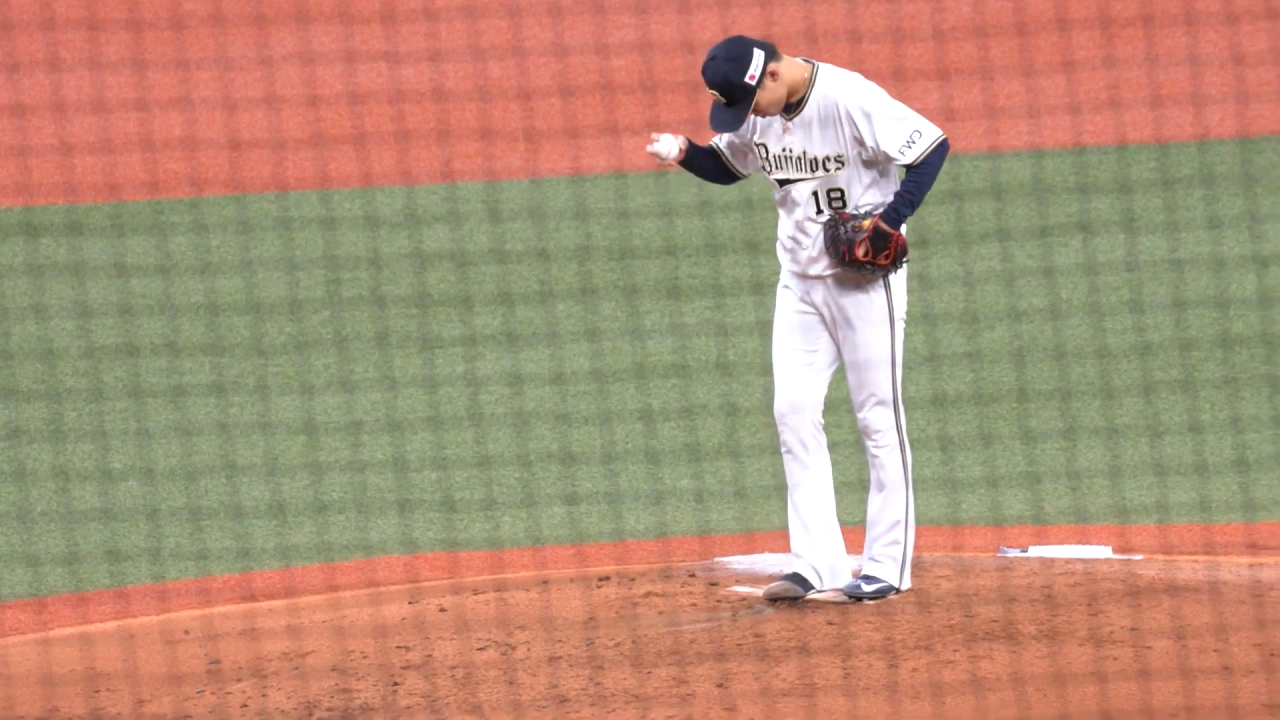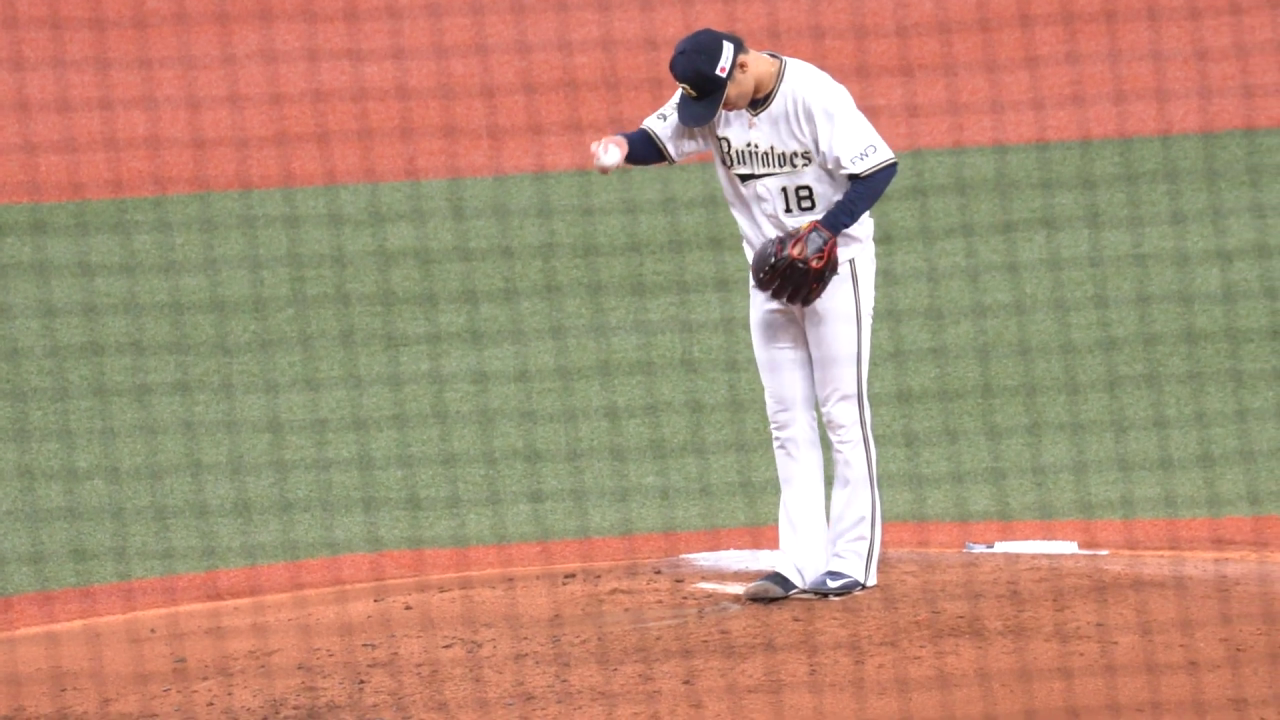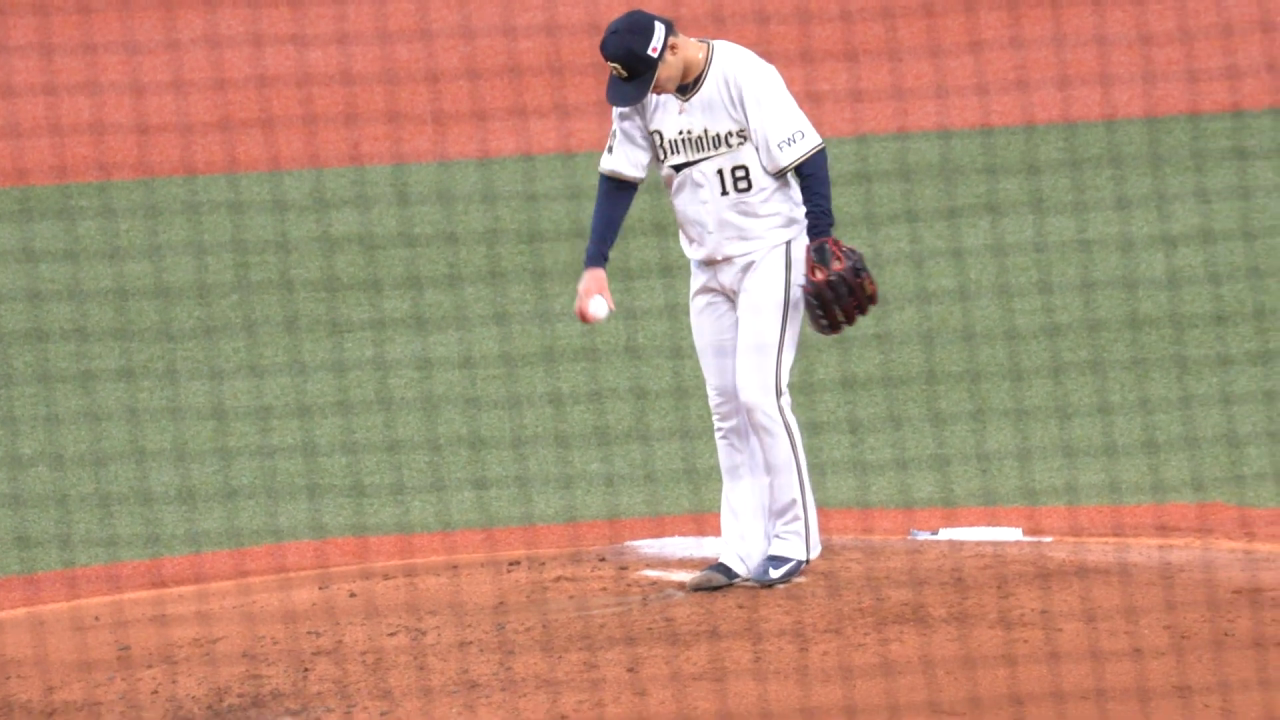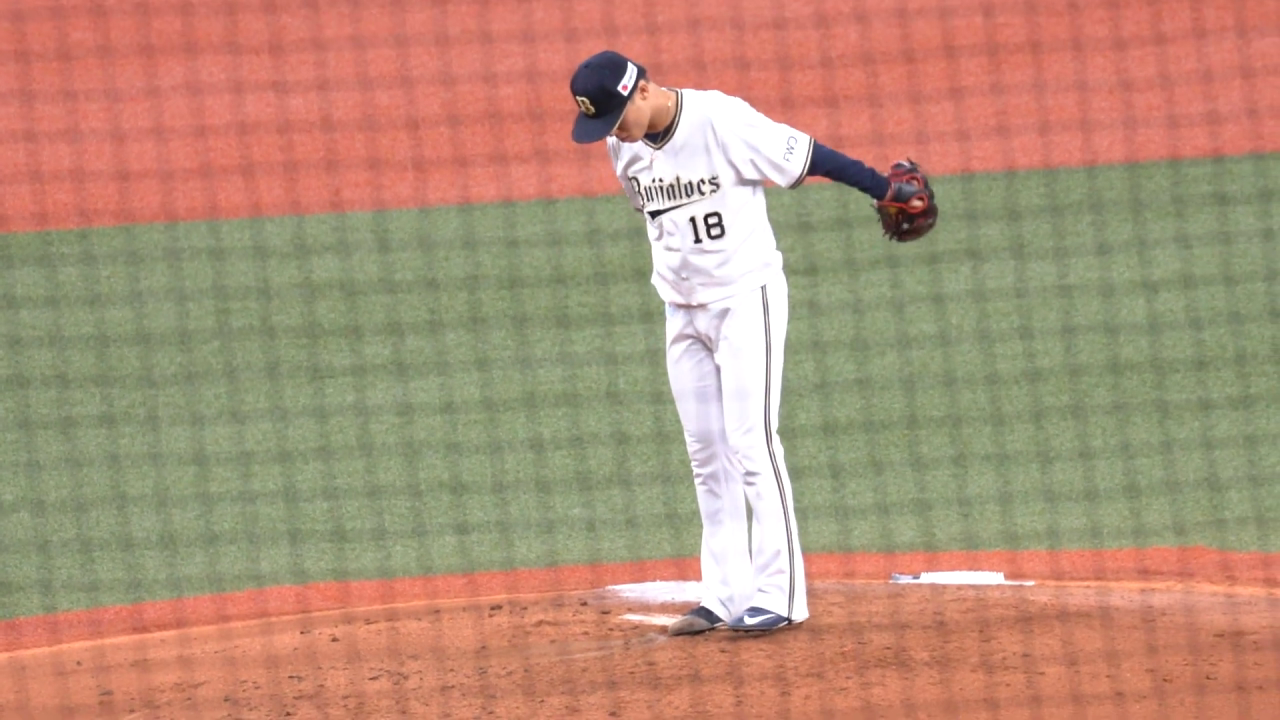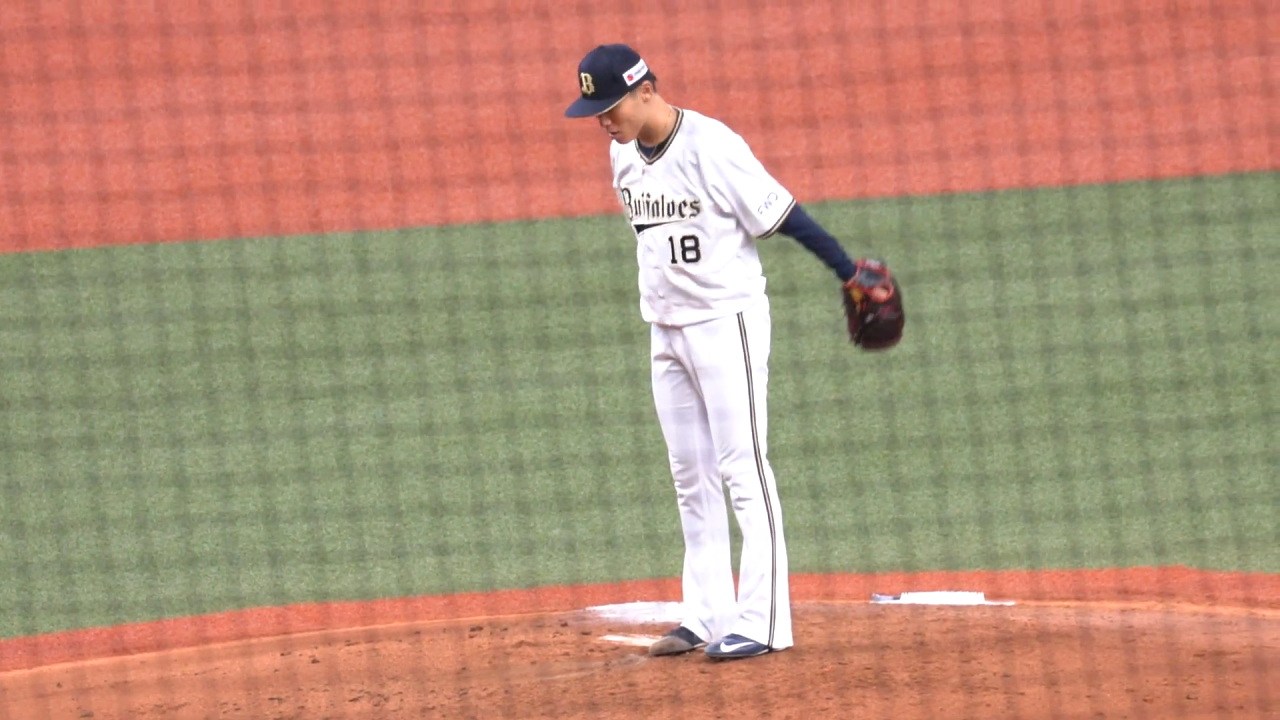
dt=1s
person 1, frame 1
left shoulder: (849, 97)
right shoulder: (752, 108)
left elbow: (933, 145)
right elbow: (728, 166)
left wrist: (891, 220)
right wrist: (685, 153)
left hip: (866, 278)
right hip: (800, 281)
left knee: (878, 417)
right knee: (794, 413)
left ankle: (887, 565)
right ankle: (817, 563)
person 1, frame 2
left shoulder: (814, 95)
right shoulder: (707, 94)
left elbow: (881, 166)
right elbow: (659, 140)
left wrist: (827, 228)
right wrist: (623, 146)
left hip: (834, 266)
left knee: (842, 412)
right knee: (787, 416)
left ankle: (851, 560)
right ankle: (801, 563)
person 1, frame 3
left shoulder: (745, 76)
right shoulder: (638, 96)
left elbow: (808, 155)
right elbow: (617, 178)
left wrist: (822, 244)
right wrist: (595, 264)
left hip: (771, 253)
right hip: (707, 264)
left knee: (759, 395)
right knee: (726, 406)
left ankle: (793, 539)
right ankle: (735, 552)
person 1, frame 4
left shoulder: (721, 118)
right shoulder: (622, 144)
left elbow: (808, 156)
left wrist: (885, 189)
left hip: (746, 298)
right hip: (682, 308)
left knee: (751, 443)
right knee: (706, 454)
left ankle: (778, 594)
right ankle: (726, 596)
person 1, frame 5
left shoulder: (712, 145)
right shoulder: (622, 154)
left elbow: (782, 216)
left wrist: (849, 271)
left hip: (727, 323)
right hip: (665, 329)
left knee: (741, 468)
right knee: (689, 476)
left ankle: (761, 622)
right ankle: (706, 616)
